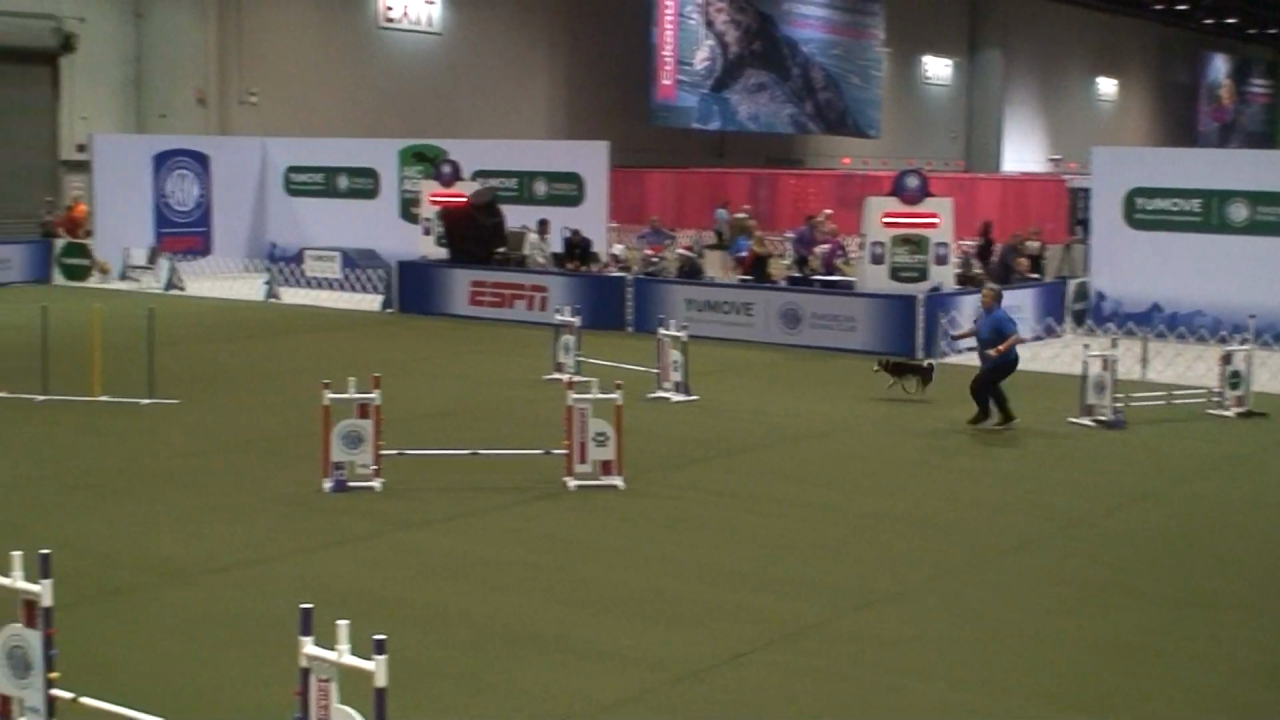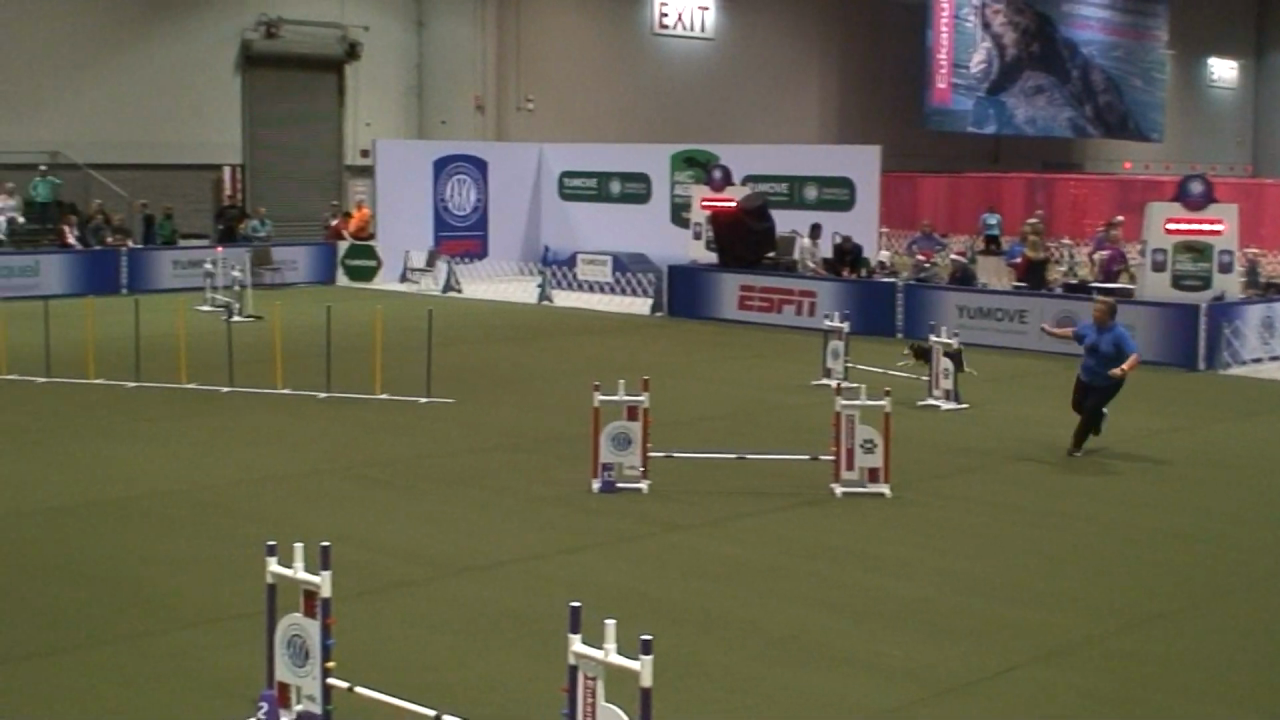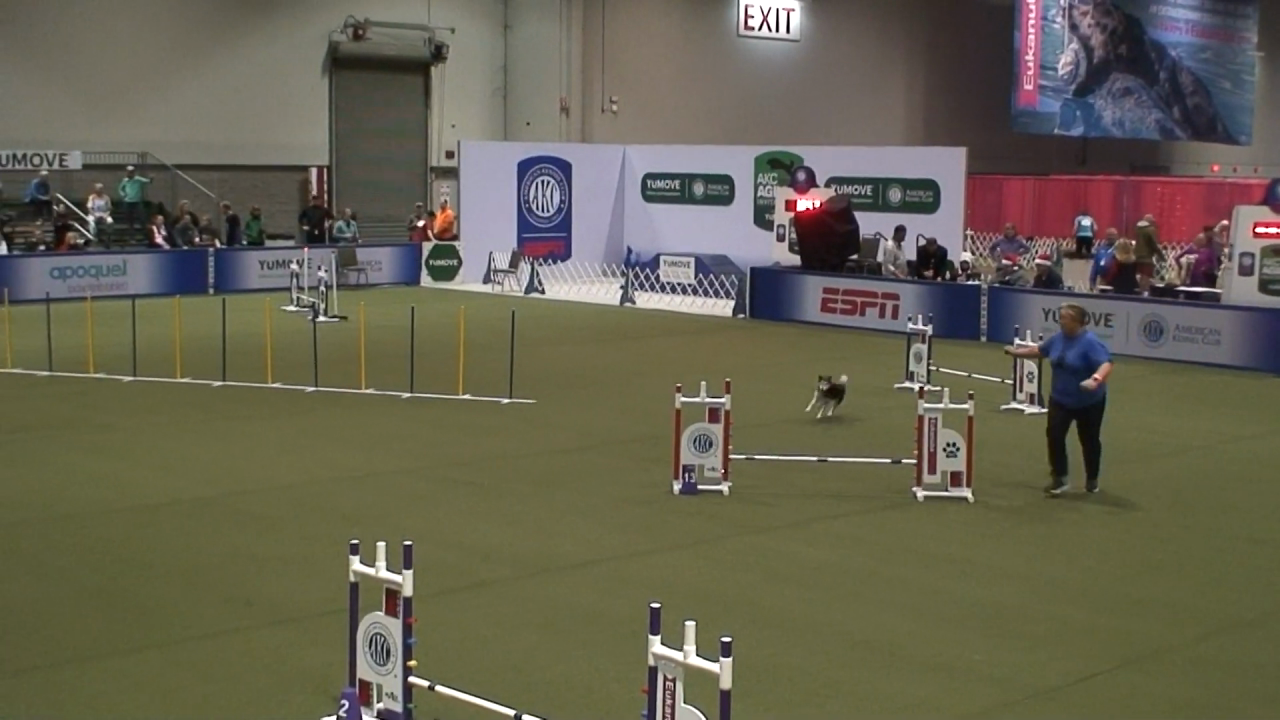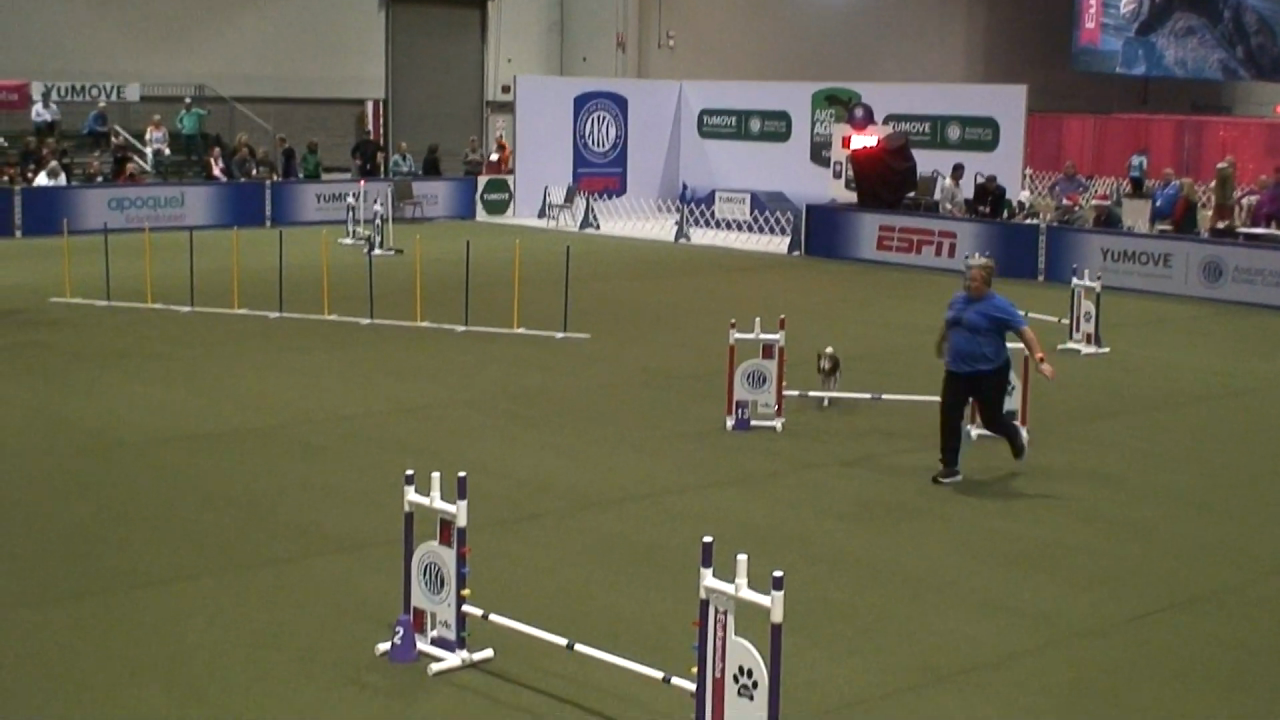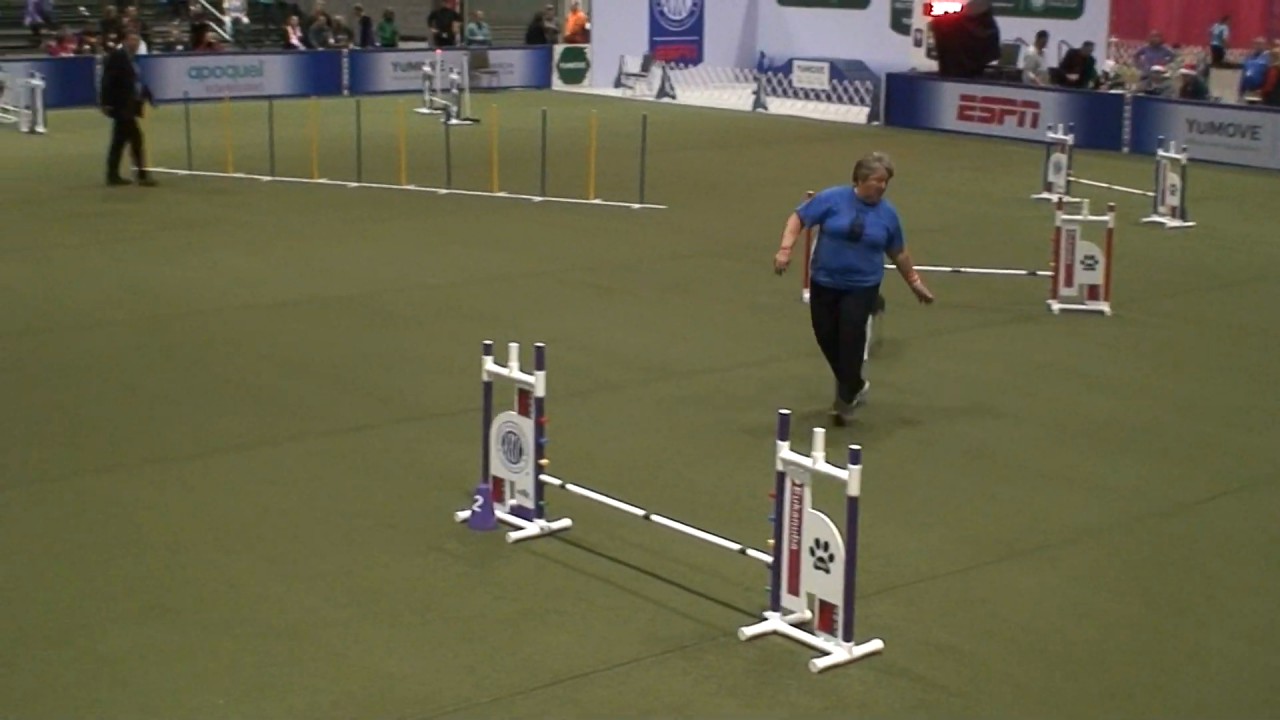
dt=0.7s
person 1, frame 1
left shoulder: (1000, 317)
right shoulder: (986, 314)
left elbow: (1016, 338)
right elbow: (977, 329)
left wrist: (998, 350)
right wrist: (959, 336)
left hip: (1003, 363)
right hip: (992, 362)
left knee: (977, 387)
right knee: (992, 388)
left ankle: (983, 413)
right ankle: (1007, 416)
person 1, frame 2
left shoulder: (1120, 334)
right shoulder: (1090, 327)
left elbow: (1135, 357)
right elbow: (1073, 333)
left wrist: (1123, 370)
right wrist: (1053, 331)
left hip: (1108, 382)
right hip: (1085, 377)
left knee: (1089, 412)
right knee: (1078, 405)
left ankle: (1077, 445)
right ankle: (1099, 415)
person 1, frame 3
left shoulder: (1090, 342)
right shoulder: (1058, 339)
left elbow: (1106, 365)
right elbow: (1040, 350)
left wrist: (1095, 380)
right wrist: (1016, 352)
left hip: (1089, 402)
right hip: (1060, 399)
left knee: (1089, 440)
right knee: (1054, 435)
left ankle: (1092, 478)
right ankle: (1059, 478)
person 1, frame 4
left shoulder: (997, 304)
right shoulder: (958, 300)
left elbow: (1024, 330)
left wrist: (1039, 360)
right wrist: (941, 342)
left hip: (989, 372)
right hip: (957, 371)
left knee: (991, 419)
right knee: (949, 414)
left ankle: (1014, 434)
right ankle: (949, 468)
person 1, frame 5
left shoulder: (887, 213)
right shoulder: (832, 198)
left elbow: (898, 252)
right elbow: (797, 218)
left wrist: (915, 283)
right wrist: (785, 248)
left hip: (862, 285)
right hip: (825, 282)
left knee: (851, 335)
right knee: (826, 338)
left ankle: (845, 398)
right ankle: (854, 386)
